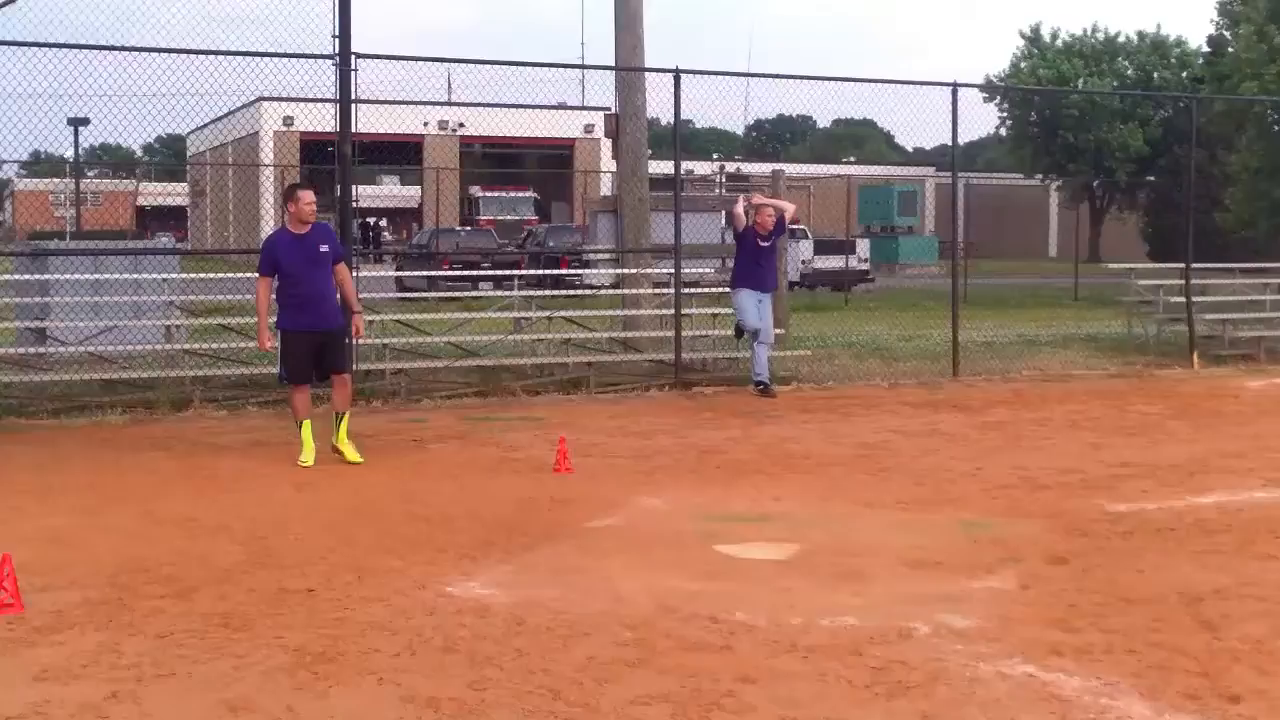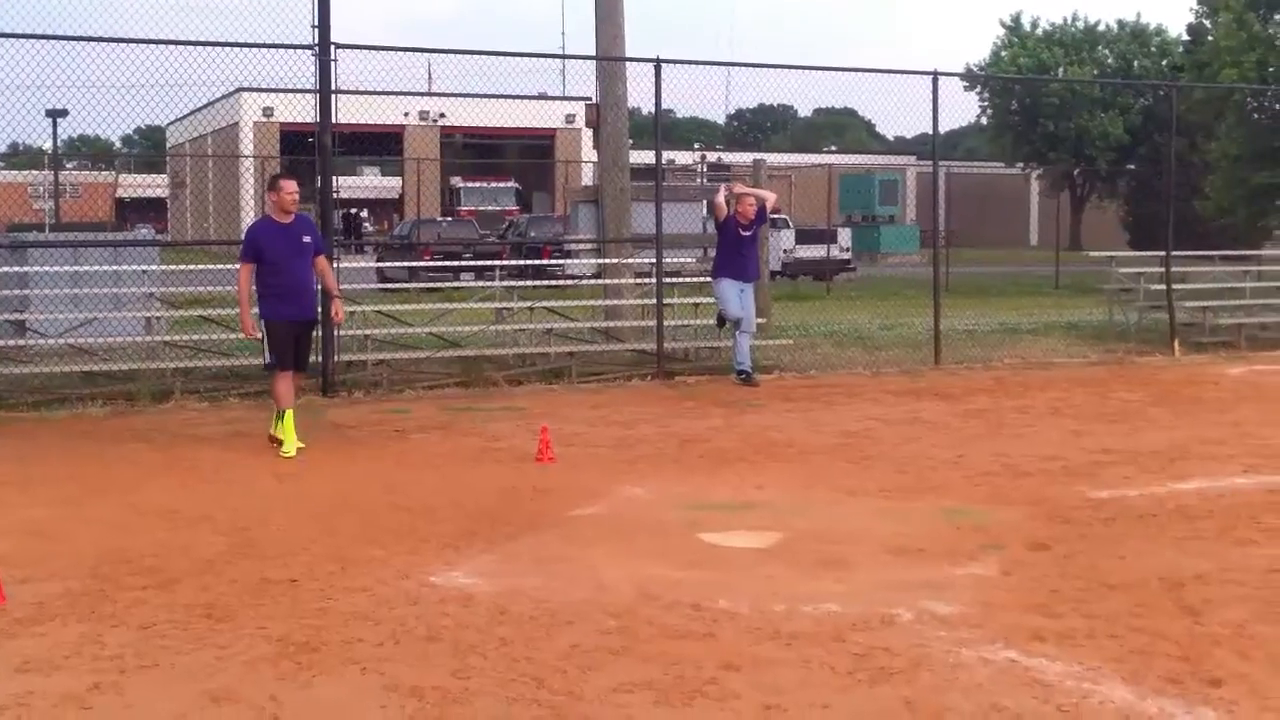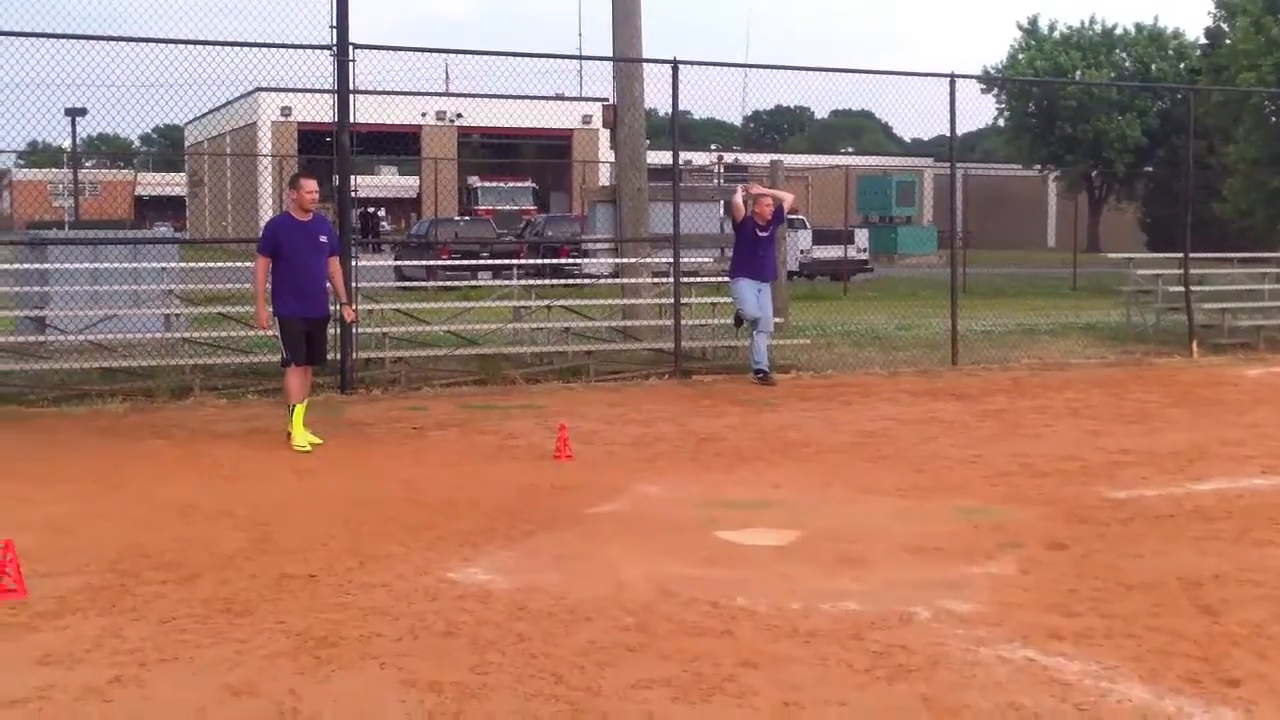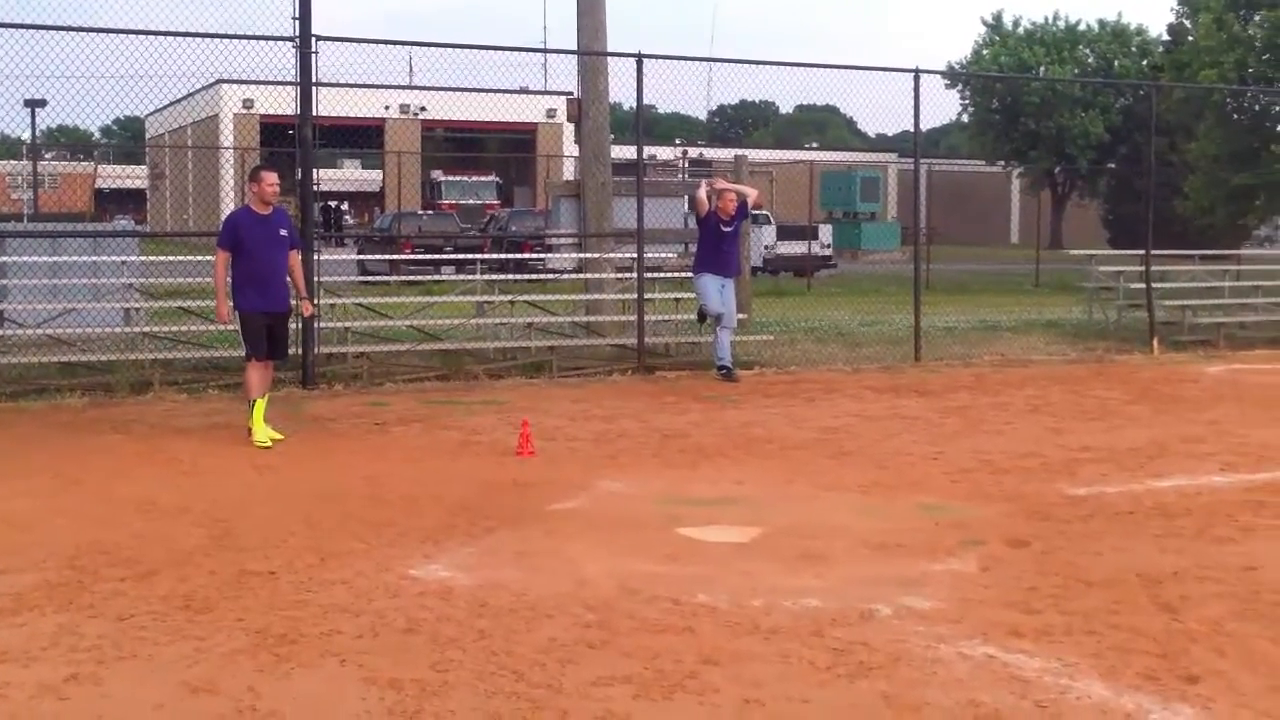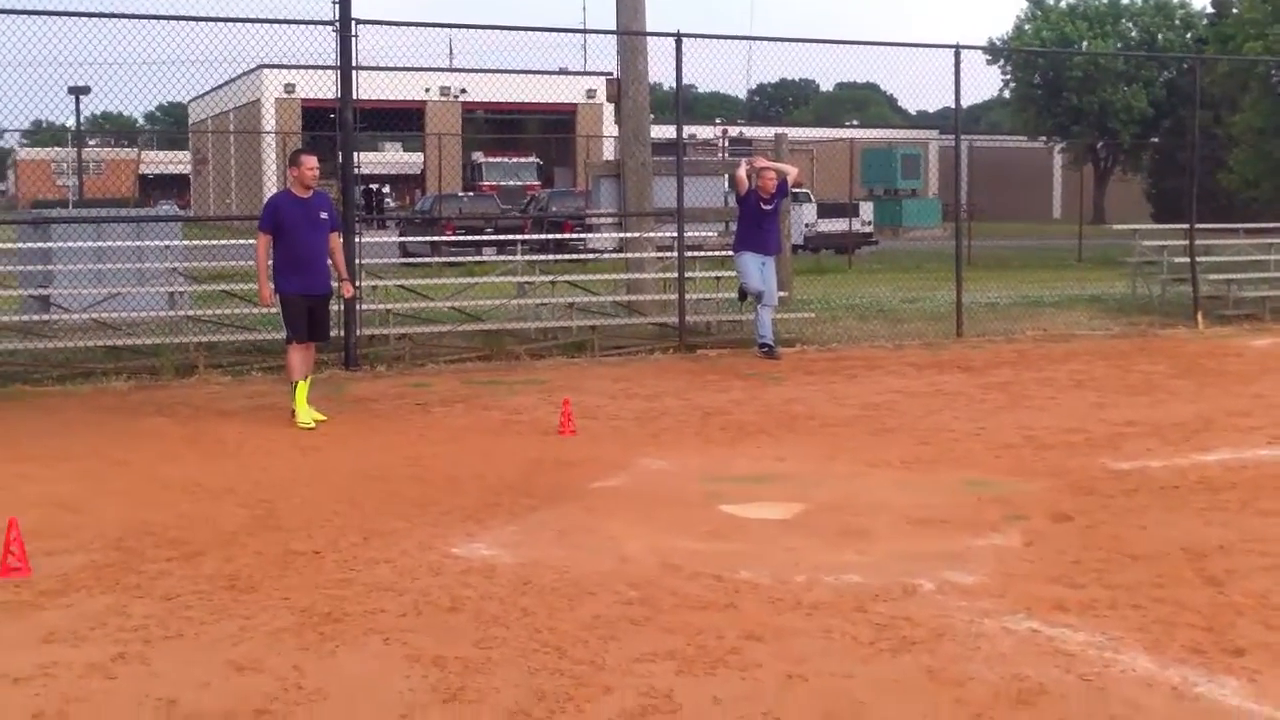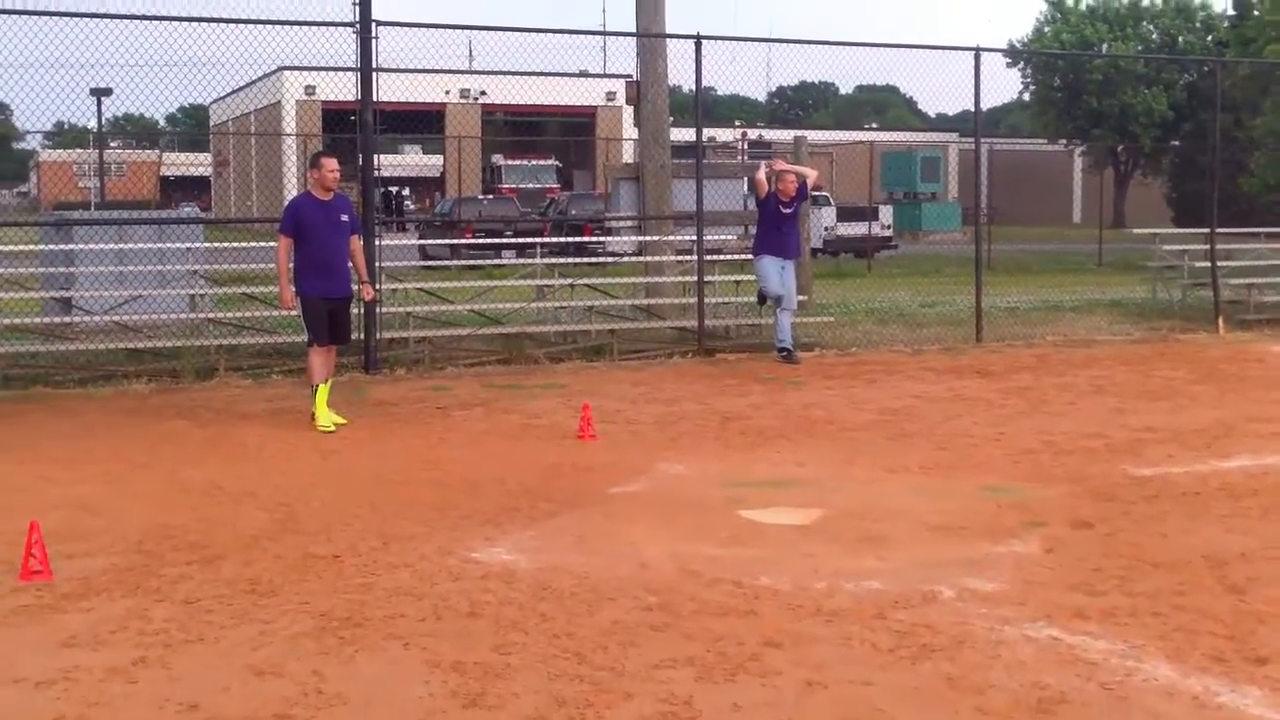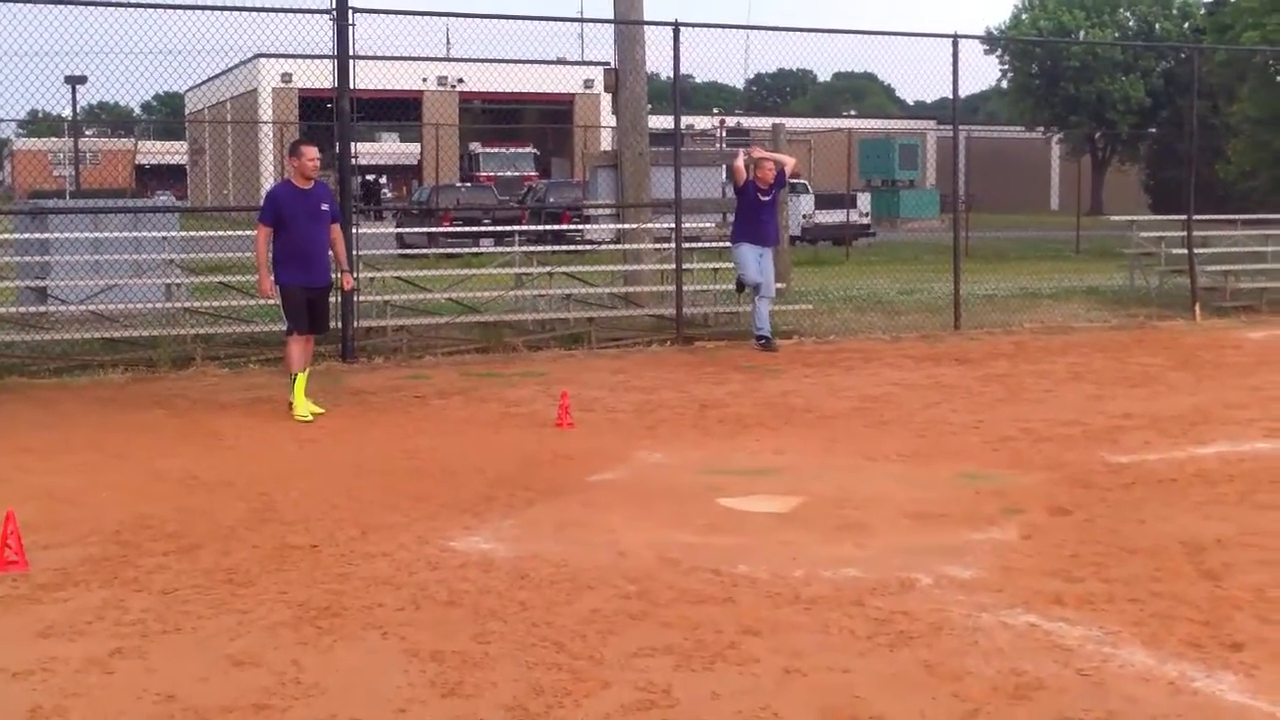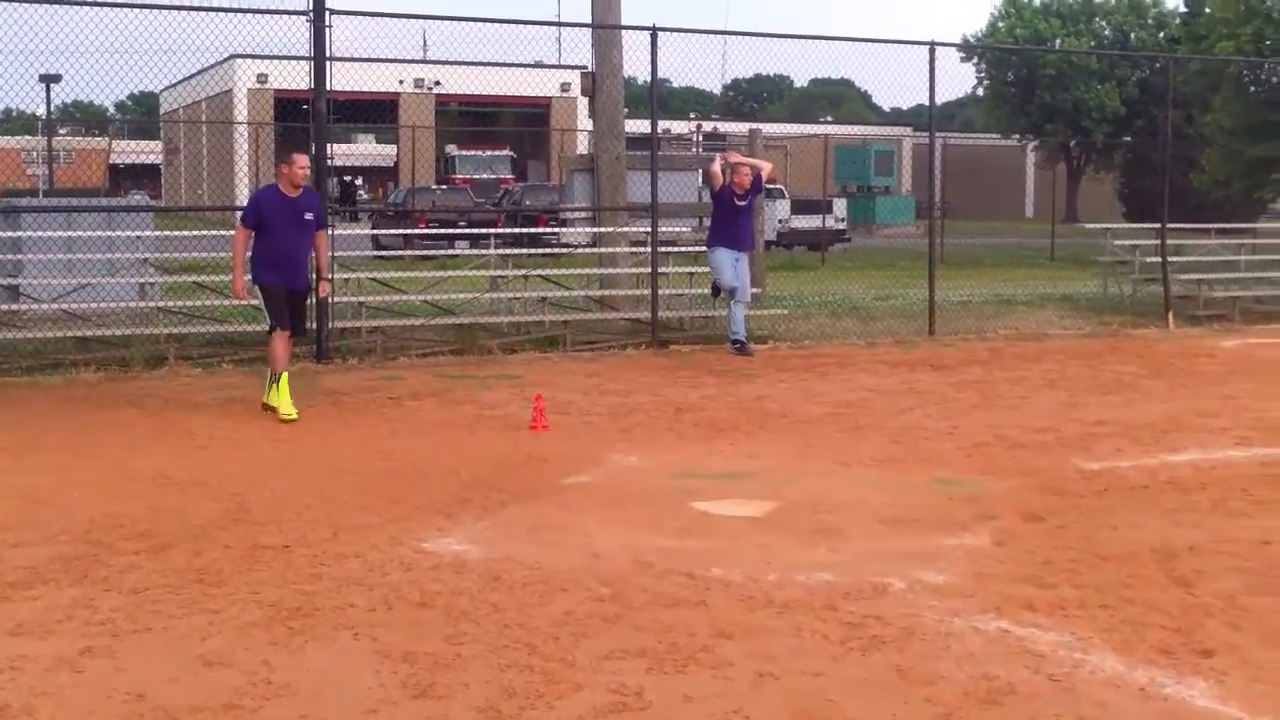
dt=0.7s
person 1, frame 1
left shoulder: (326, 234)
right shoulder: (275, 243)
left elbow: (342, 274)
right elbow: (263, 285)
left wrist: (356, 311)
right wrist: (262, 328)
left hip: (332, 324)
right hip: (294, 328)
left knee: (343, 377)
right knee: (299, 384)
left ankle: (341, 439)
right ankle: (307, 443)
person 1, frame 2
left shoulder: (307, 225)
right shoulder: (258, 230)
left elbow: (321, 264)
right elbow: (245, 273)
left wrist: (335, 296)
right wrist: (245, 314)
left hip: (306, 314)
right hip: (275, 315)
left knee: (296, 372)
right knee: (283, 371)
left ankle: (277, 427)
right ankle: (289, 433)
person 1, frame 3
left shoulder: (324, 226)
right shoulder: (276, 226)
left elbow: (333, 267)
right elbow: (261, 267)
left wrist: (344, 302)
right wrist: (260, 306)
left hip: (319, 311)
right hip: (289, 311)
left knee: (308, 366)
right knee: (294, 365)
left ankle: (298, 424)
right ankle: (295, 428)
person 1, frame 4
left shoulder: (284, 219)
right shoulder: (237, 220)
left elbow: (293, 261)
right elbow: (221, 261)
left wrist: (303, 296)
right wrist: (221, 300)
left hip: (280, 305)
right hip: (250, 306)
left knee: (269, 361)
right knee: (256, 360)
left ankle: (260, 419)
right ankle: (256, 423)
person 1, frame 5
left shoulder: (325, 202)
right shoulder: (277, 203)
left elbow: (334, 243)
right elbow: (263, 244)
left wrist: (344, 278)
right wrist: (263, 283)
left hip: (320, 288)
right hip: (291, 288)
left knee: (311, 343)
right knee: (297, 342)
left ankle: (303, 401)
right ankle: (299, 405)
person 1, frame 6
left shoulder: (345, 204)
right shoulder: (298, 206)
left elbow: (354, 245)
right elbow: (284, 247)
left wrist: (364, 280)
right wrist: (284, 286)
left hip: (341, 290)
right hip: (312, 291)
left knee: (332, 346)
right knee: (318, 346)
left ankle: (323, 405)
right ankle: (319, 408)
person 1, frame 7
left shoulder: (325, 192)
right shoulder: (278, 194)
left elbow: (335, 233)
right elbow: (263, 236)
left wrist: (345, 269)
right wrist: (264, 275)
left hip: (320, 279)
right hip: (290, 280)
left knee: (310, 335)
right knee: (296, 334)
left ankle: (301, 394)
right ankle: (297, 398)
person 1, frame 8
left shoulder: (313, 199)
right shoulder: (262, 198)
left elbow: (320, 239)
right elbow: (241, 235)
left wrist: (323, 277)
right wrist: (237, 275)
left hip: (299, 281)
right hip: (269, 278)
left knee: (289, 336)
right knee: (280, 331)
left ankle: (271, 394)
right ankle: (282, 396)
person 2, frame 1
left shoulder: (774, 232)
right shoulder: (746, 233)
left elbow: (791, 208)
right elbow: (737, 212)
left wrist: (763, 200)
right wrist: (741, 202)
left hip: (765, 293)
right hip: (743, 289)
left knee: (764, 338)
right knee: (753, 325)
left ankle: (760, 382)
right ankle: (742, 325)
person 2, frame 2
left shoulder: (755, 222)
right shoulder: (728, 222)
left elbow: (772, 197)
right elbow: (718, 202)
left wrist: (745, 190)
right wrist: (722, 191)
left hip: (747, 282)
right hip: (725, 279)
left knee: (746, 327)
right knee: (735, 314)
left ankle: (743, 370)
right ankle: (724, 314)
person 2, frame 3
left shoulder: (773, 222)
right shoulder: (745, 223)
left elbow: (789, 198)
right elbow: (736, 203)
left wrist: (762, 190)
right wrist: (740, 192)
left hip: (764, 282)
right hip: (743, 279)
left knee: (764, 327)
right knee: (752, 313)
left ankle: (760, 370)
right ankle: (741, 314)
person 2, frame 4
left shoulder: (737, 216)
right shoulder: (709, 218)
left elbow: (753, 193)
right elbow: (700, 197)
left wrist: (727, 185)
right wrist: (704, 186)
left hip: (728, 277)
right hip: (706, 274)
left knee: (727, 322)
right knee: (715, 309)
left ankle: (723, 366)
right ankle: (704, 309)
person 2, frame 5
left shoulder: (777, 195)
right shoulder: (749, 196)
left elbow: (793, 171)
right elbow: (739, 176)
left wrist: (767, 164)
right wrist: (744, 165)
left hip: (768, 255)
right hip: (746, 252)
left knee: (768, 301)
right knee: (756, 287)
left ankle: (765, 344)
right ankle: (745, 288)
person 2, frame 6
left shoulder: (796, 198)
right shoulder: (768, 199)
left elbow: (813, 174)
right elbow: (759, 179)
left wrist: (786, 167)
right wrist: (763, 167)
left hip: (788, 259)
right hip: (766, 256)
left knee: (787, 305)
right knee: (775, 291)
left ankle: (784, 348)
right ankle: (765, 291)
person 2, frame 7
left shoulder: (775, 185)
right shoulder: (747, 187)
left elbow: (791, 161)
right elbow: (738, 166)
left wrist: (764, 154)
right wrist: (741, 155)
left hip: (766, 246)
right hip: (744, 244)
left knee: (765, 292)
right knee: (753, 279)
left ankle: (762, 336)
right ankle: (743, 279)
person 2, frame 8
left shoulder: (752, 191)
right shoulder: (723, 192)
left elbow: (768, 167)
right elbow: (714, 171)
left wrist: (741, 159)
right wrist: (718, 159)
left hip: (742, 251)
right hip: (720, 248)
left knee: (741, 297)
right knee: (729, 283)
left ankle: (737, 340)
right ankle: (718, 283)
